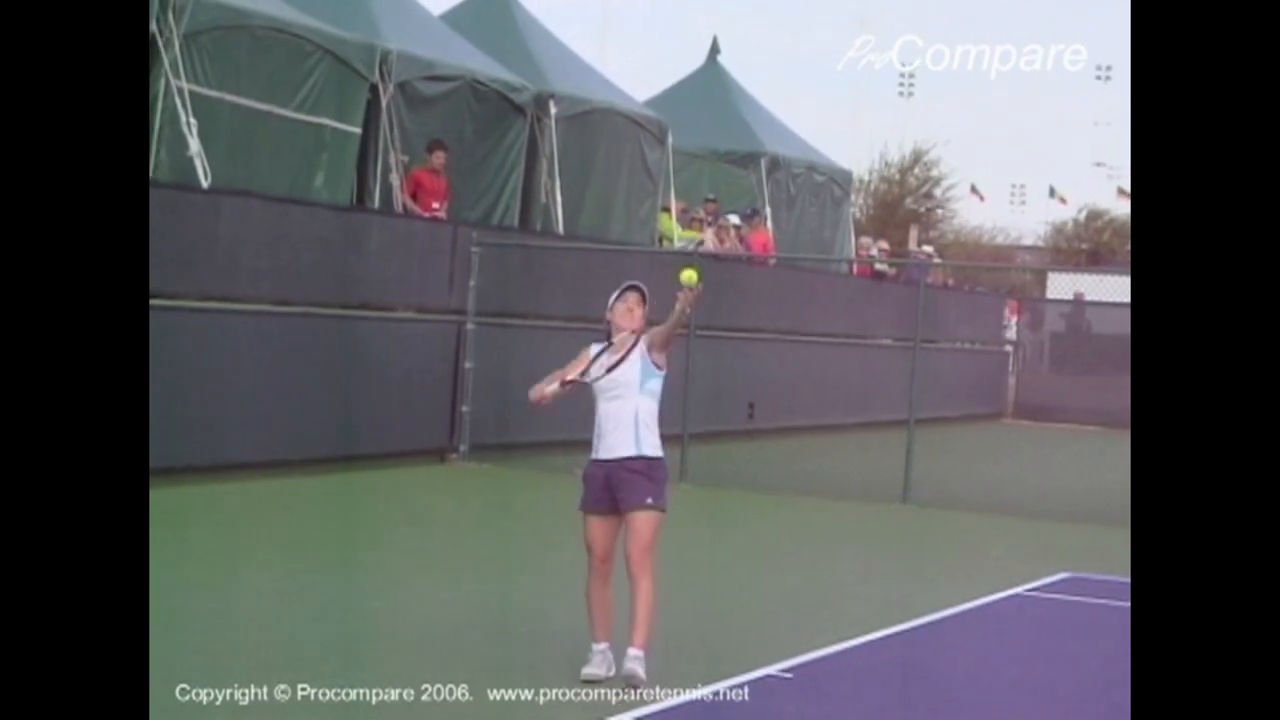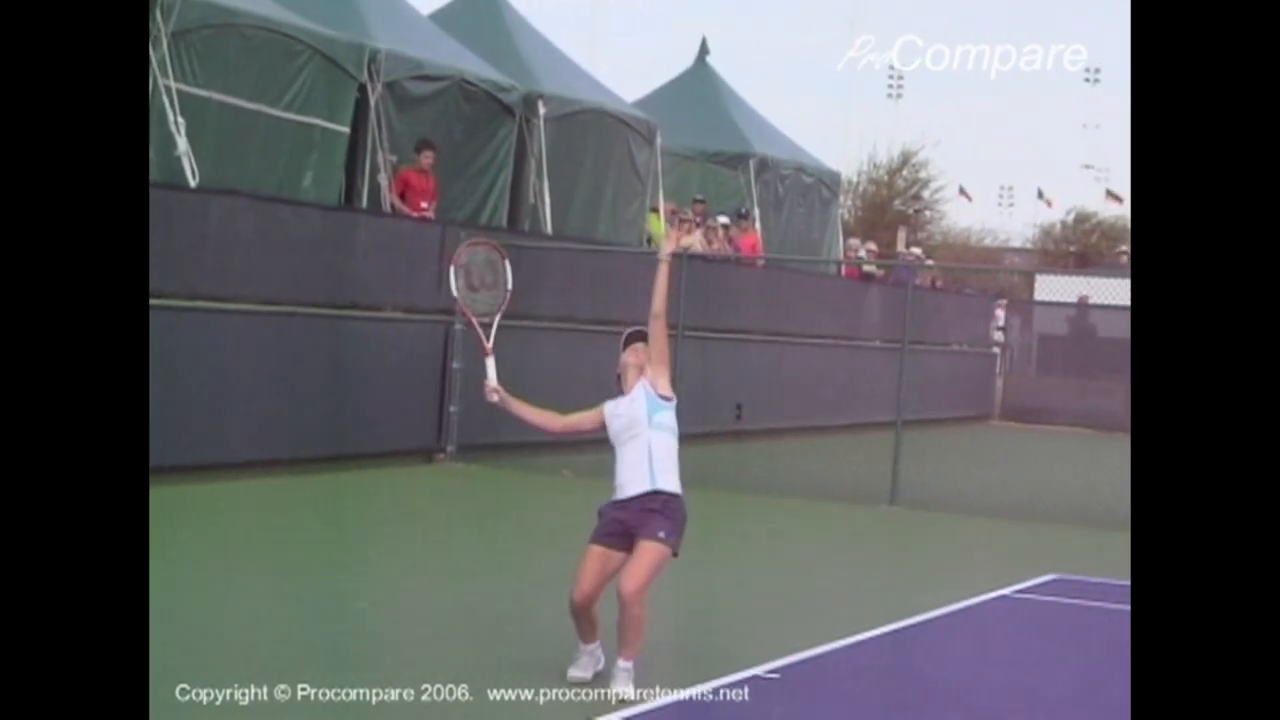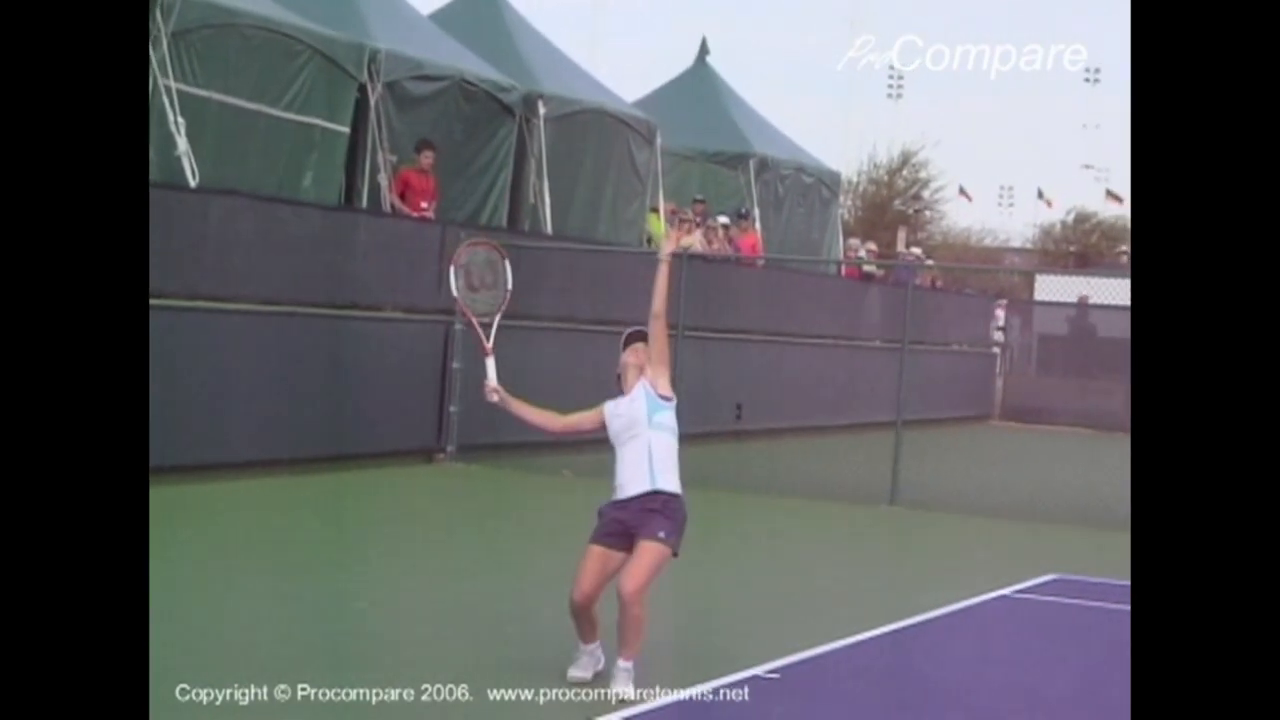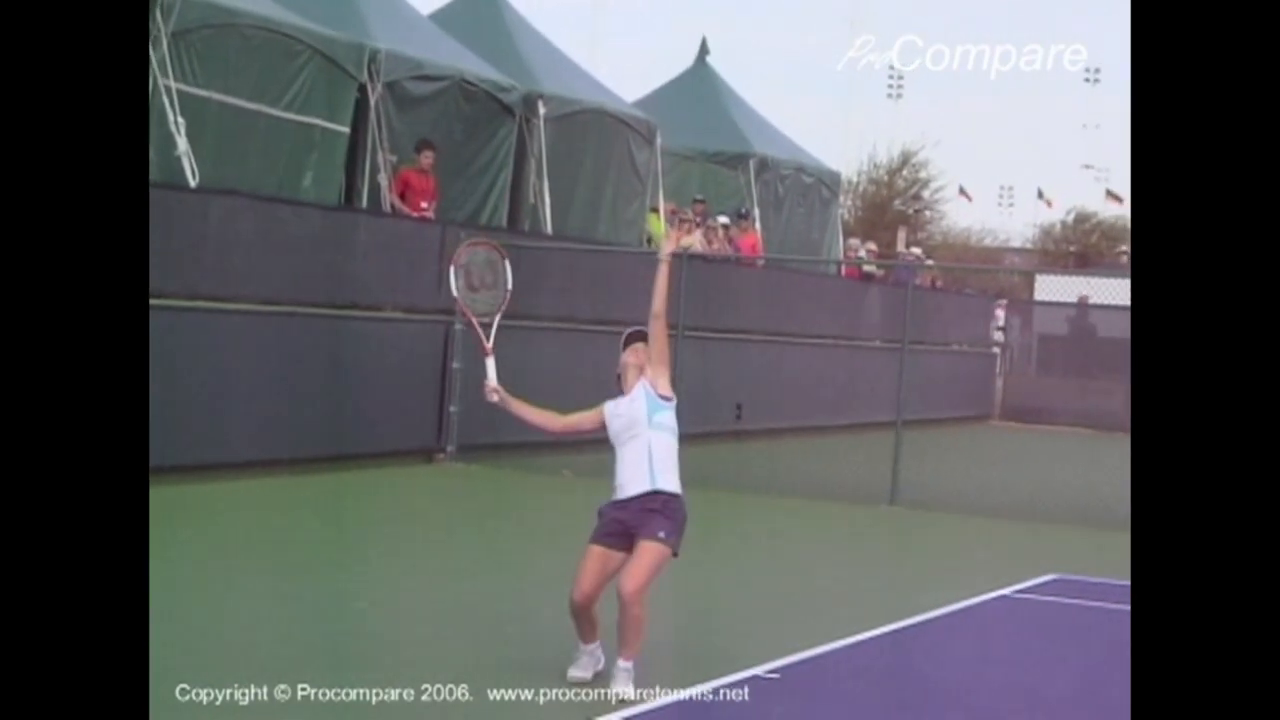
dt=1s
person 1, frame 1
left shoulder: (652, 345)
right shoulder: (594, 354)
left elbow: (664, 334)
right elbow: (563, 377)
left wrist: (681, 310)
right wrist: (544, 389)
left hip: (644, 467)
right hip: (602, 467)
left knee: (639, 564)
right knee: (598, 563)
left ankle: (635, 656)
right ankle: (601, 651)
person 1, frame 2
left shoulder: (657, 384)
right shoulder: (610, 410)
left elbow: (657, 318)
right elbow: (557, 423)
left wrist: (664, 260)
right wrist: (505, 399)
left hip: (661, 508)
right hip: (620, 509)
left knee: (630, 591)
right knee: (581, 597)
left ankle: (625, 668)
right ankle: (589, 652)
person 1, frame 3
left shoulder: (657, 384)
right shoulder: (610, 410)
left elbow: (657, 317)
right elbow: (556, 423)
left wrist: (664, 260)
right wrist: (505, 399)
left hip: (661, 507)
right hip: (620, 508)
left knee: (630, 591)
right knee: (581, 597)
left ankle: (625, 669)
right ankle: (590, 652)
person 1, frame 4
left shoulder: (657, 385)
right shoulder: (610, 410)
left elbow: (657, 318)
right elbow: (557, 423)
left wrist: (664, 260)
right wrist: (505, 399)
left hip: (661, 507)
right hip: (620, 508)
left knee: (630, 591)
right knee: (581, 597)
left ankle: (625, 669)
right ankle: (590, 652)
